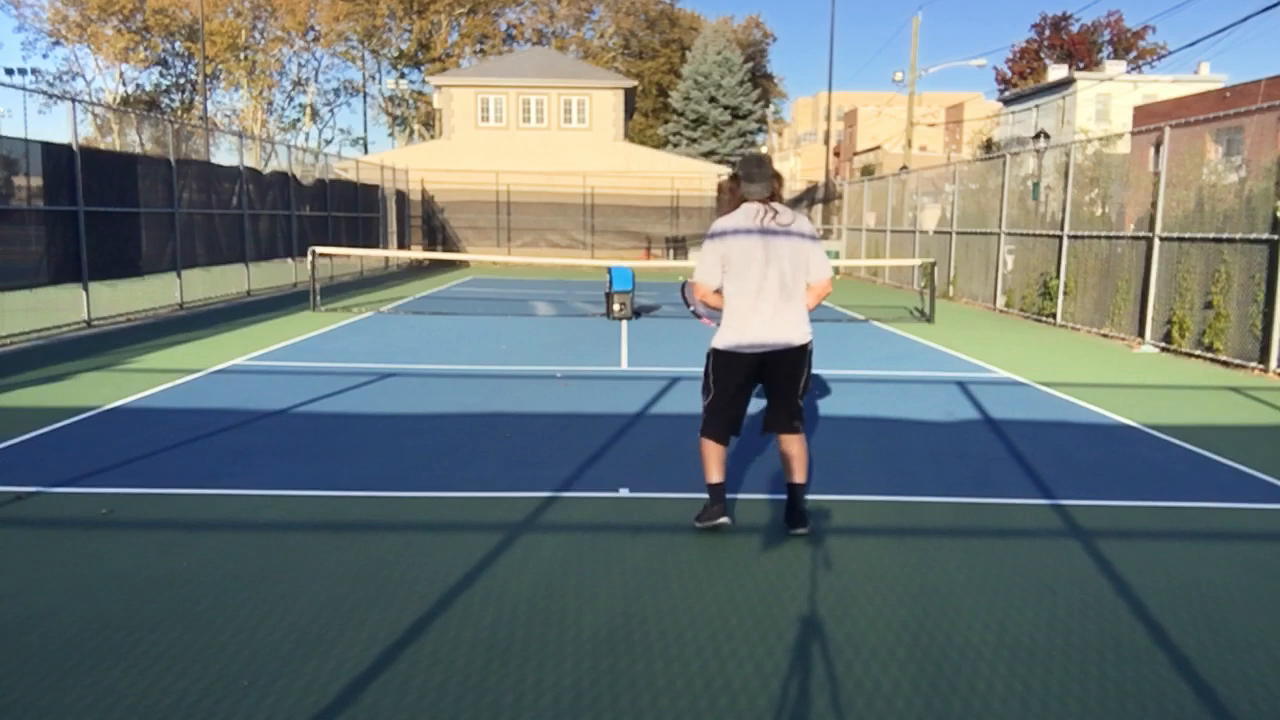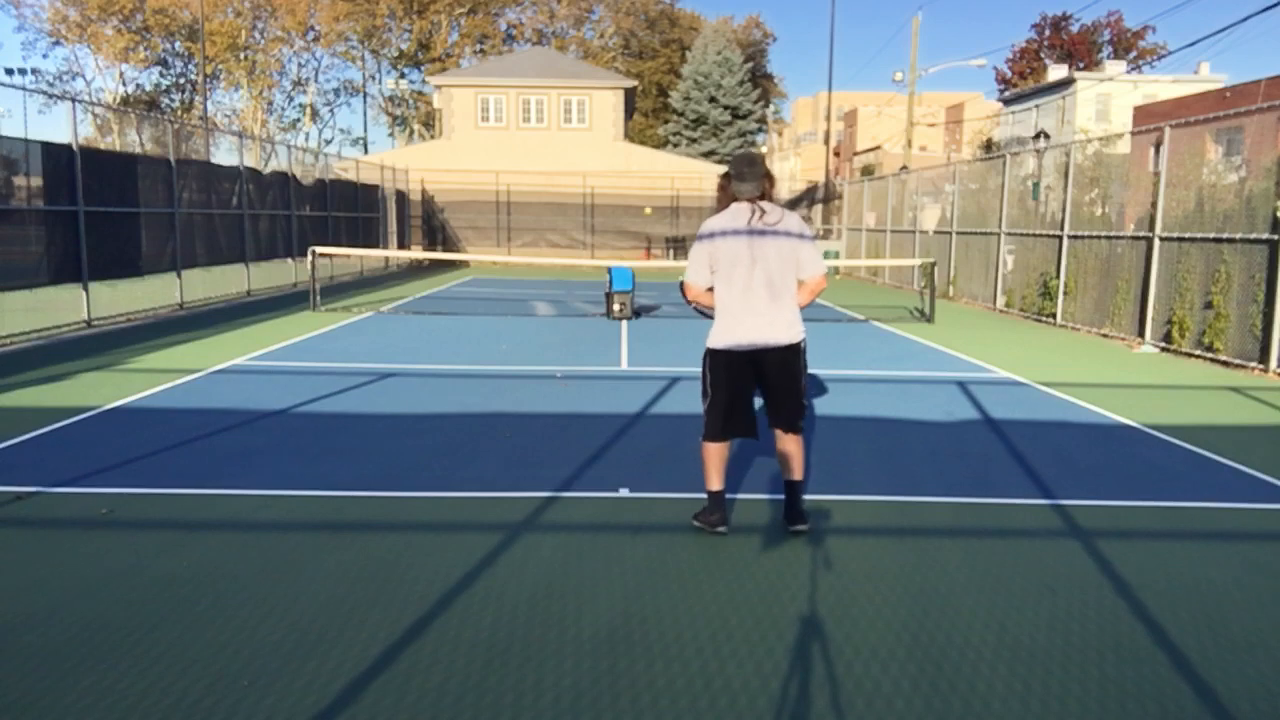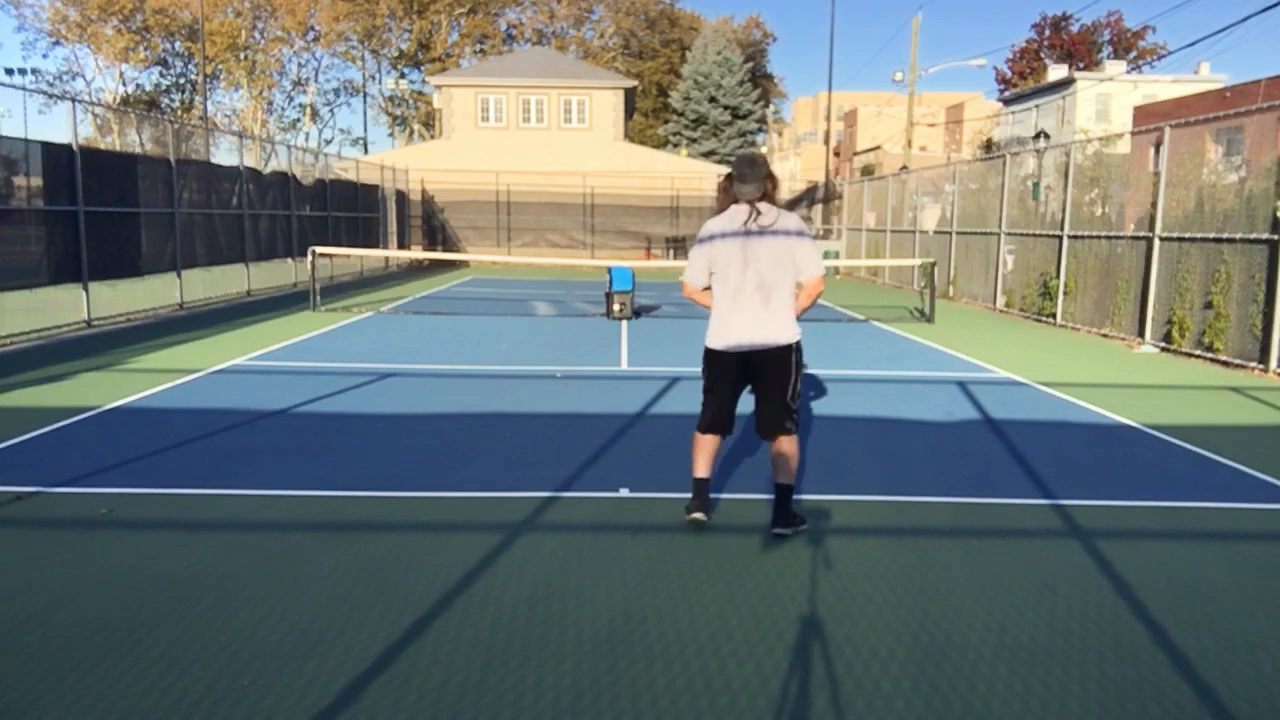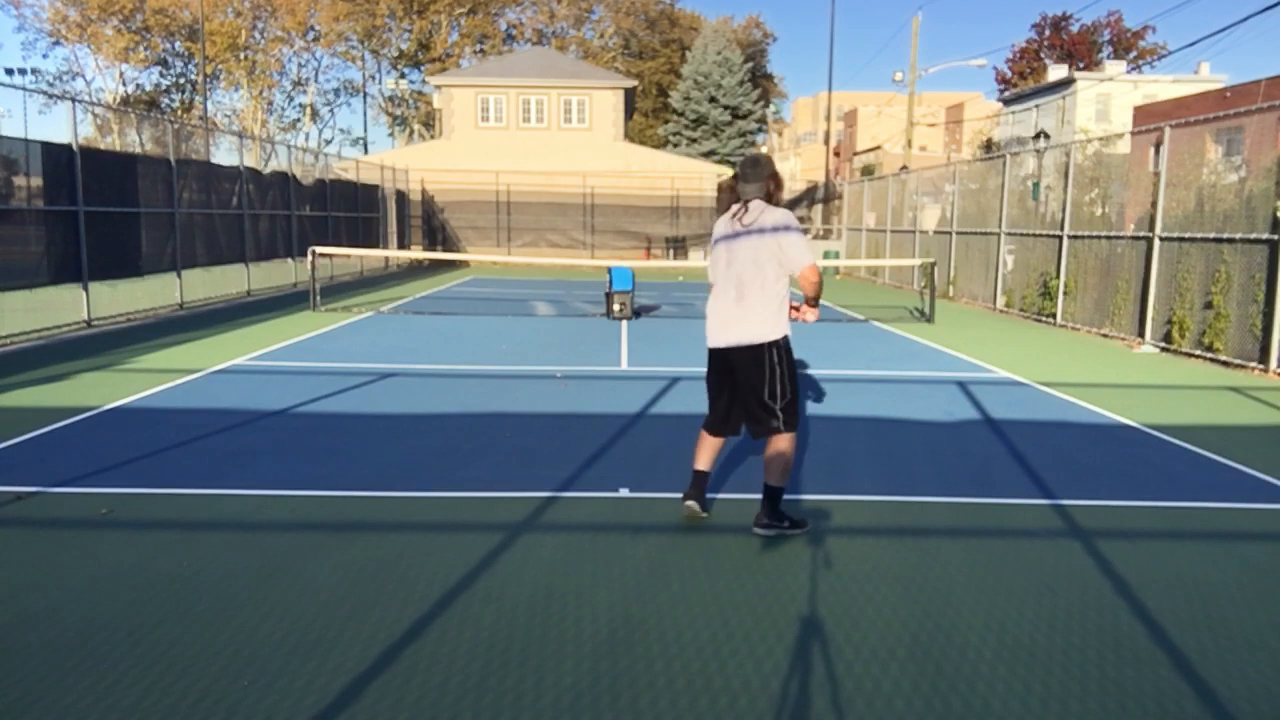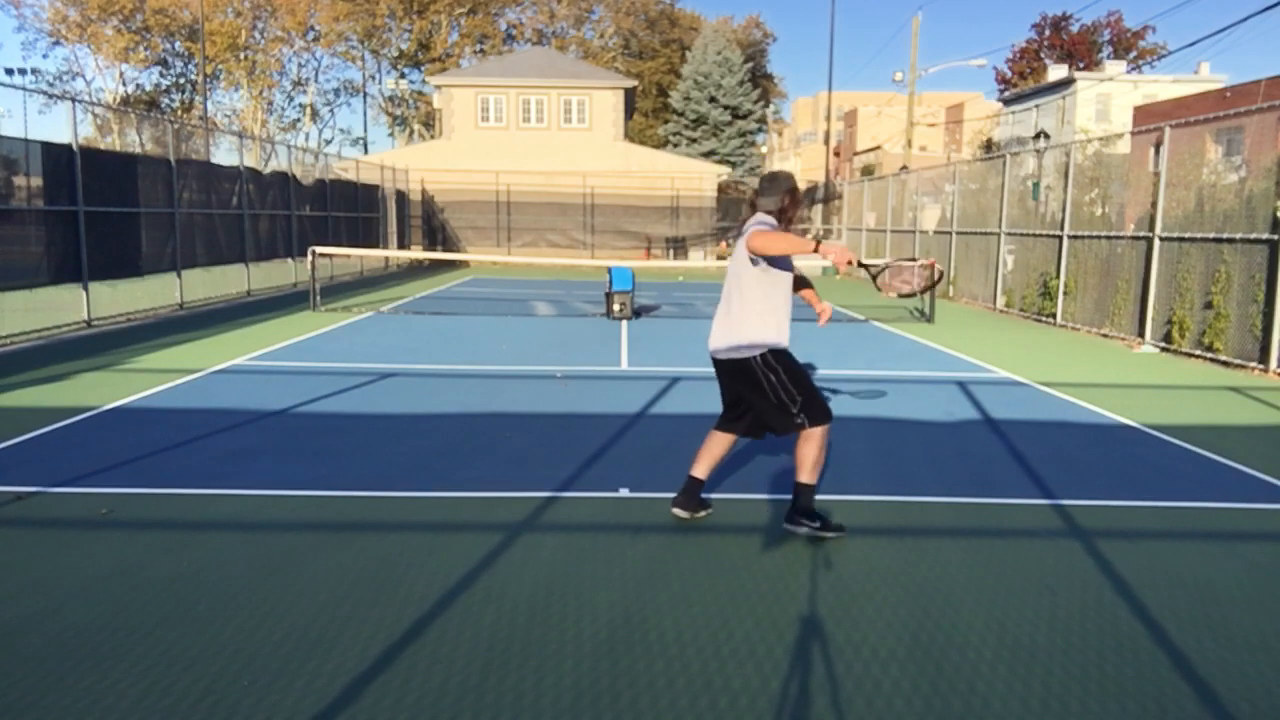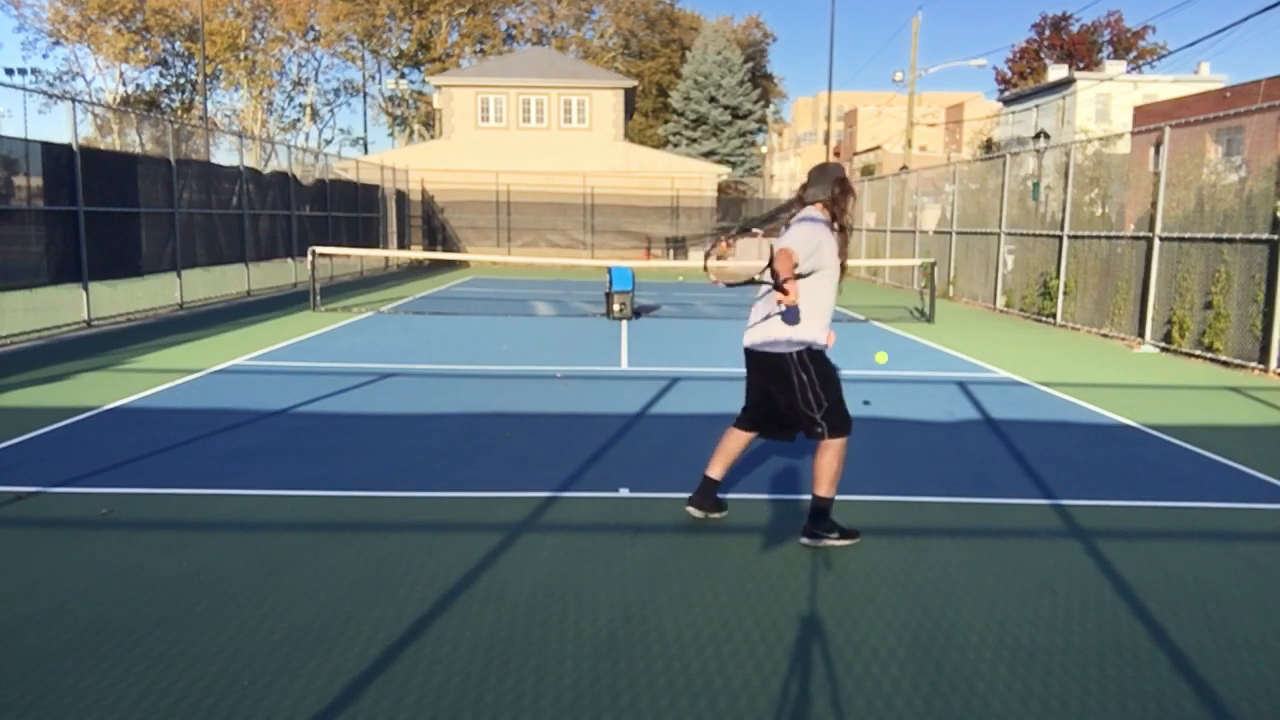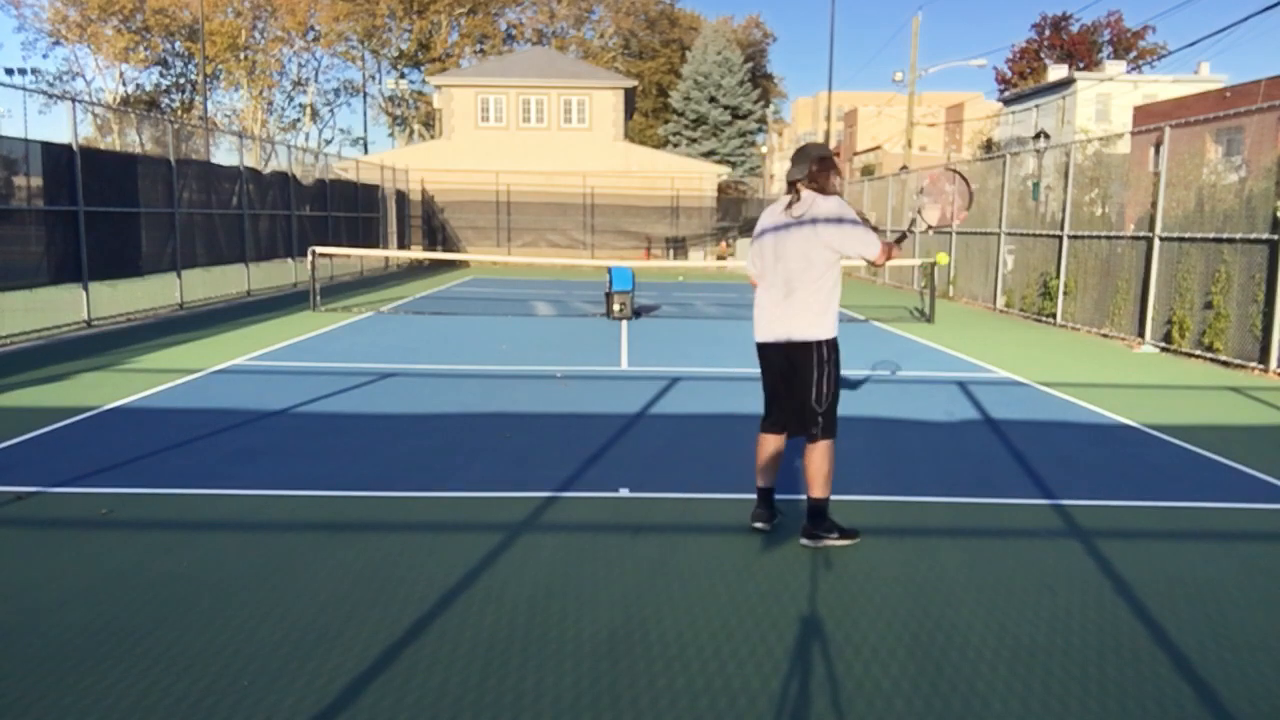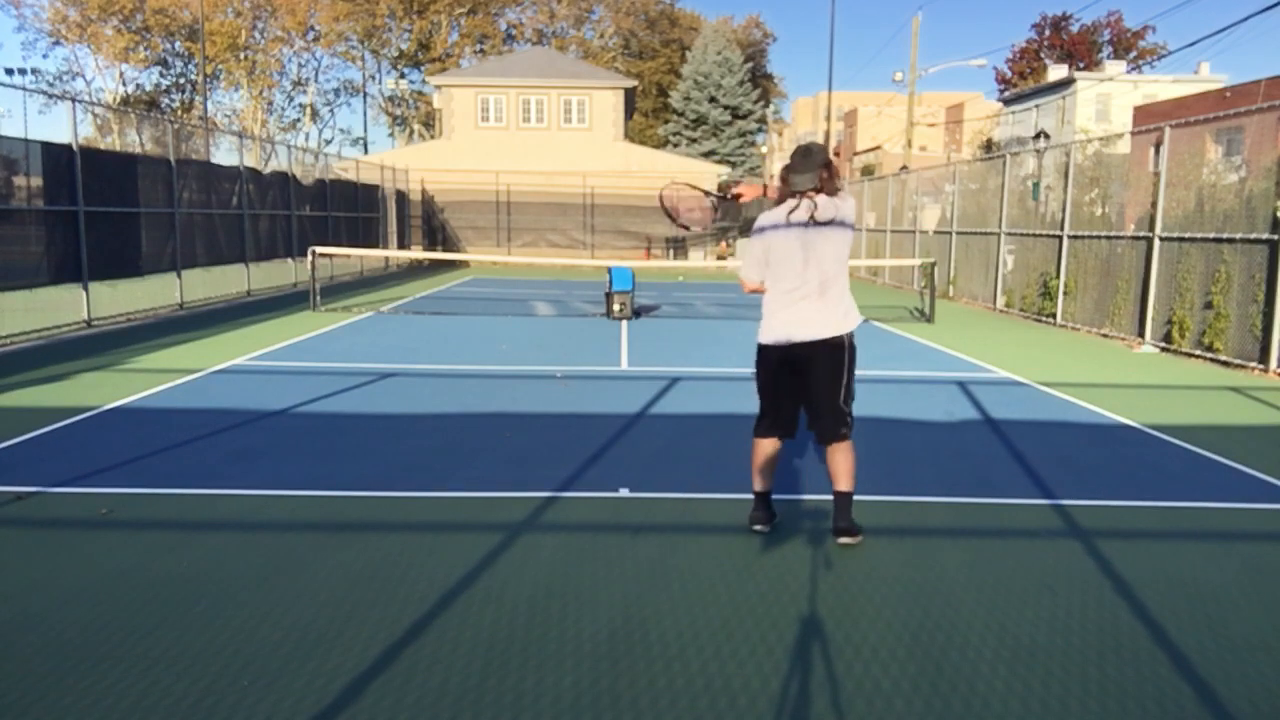
dt=0.3s
person 1, frame 1
left shoulder: (724, 227)
right shoulder: (801, 225)
left elbow: (702, 292)
right elbow: (823, 285)
left hip: (736, 345)
right hip: (792, 343)
left knee: (714, 426)
right knee: (790, 426)
left ankle: (717, 503)
right ankle: (796, 510)
person 1, frame 2
left shoulder: (713, 227)
right shoulder: (793, 223)
left elbow: (694, 291)
right elbow: (817, 282)
left hip: (729, 344)
right hip: (784, 341)
left knee: (716, 428)
right knee: (789, 426)
left ankle: (716, 508)
right ankle: (795, 507)
person 1, frame 3
left shoulder: (712, 229)
right shoulder: (791, 225)
left elbow: (691, 288)
right elbow: (816, 284)
left hip: (723, 343)
right hip: (777, 343)
left knee: (711, 420)
right knee: (784, 428)
left ankle: (698, 497)
right ankle: (783, 512)
person 1, frame 4
left shoulder: (722, 225)
right shoulder: (780, 220)
right elbow: (810, 275)
right wrist: (811, 304)
left hip: (720, 340)
right hip: (763, 340)
left knee: (717, 421)
right knee: (782, 425)
left ankle: (696, 490)
right ankle: (769, 513)
person 1, frame 5
left shoulder: (773, 234)
right shoulder: (763, 228)
left elbow: (791, 276)
right elbow: (757, 243)
left wrist: (816, 300)
right wrist: (821, 247)
left hip: (729, 349)
right hip: (754, 351)
left knee: (731, 422)
right knee: (816, 419)
left ankle: (688, 496)
right ankle: (801, 510)
person 1, frame 6
left shoulder: (818, 228)
right shoulder: (814, 225)
right elbow: (785, 257)
left wrist: (820, 326)
right wrist: (787, 284)
left hip: (762, 343)
right hip: (791, 348)
left knee: (750, 420)
right knee: (835, 430)
left ankle: (704, 495)
right ankle: (818, 523)
person 1, frame 7
left shoulder: (768, 215)
right shoulder: (832, 211)
left elbow: (755, 276)
right elbow: (878, 255)
right wrist: (893, 245)
left hip: (769, 334)
right hip: (810, 336)
left knee: (774, 421)
right knee: (821, 429)
left ankle: (764, 505)
right ankle: (816, 523)
person 1, frame 8
left shoulder: (767, 221)
right shoulder: (844, 209)
left elbow: (749, 283)
right wrist: (766, 190)
left hip: (776, 339)
right hip: (830, 338)
left knee: (769, 425)
right knee: (836, 430)
left ankle: (761, 508)
right ankle: (843, 518)
